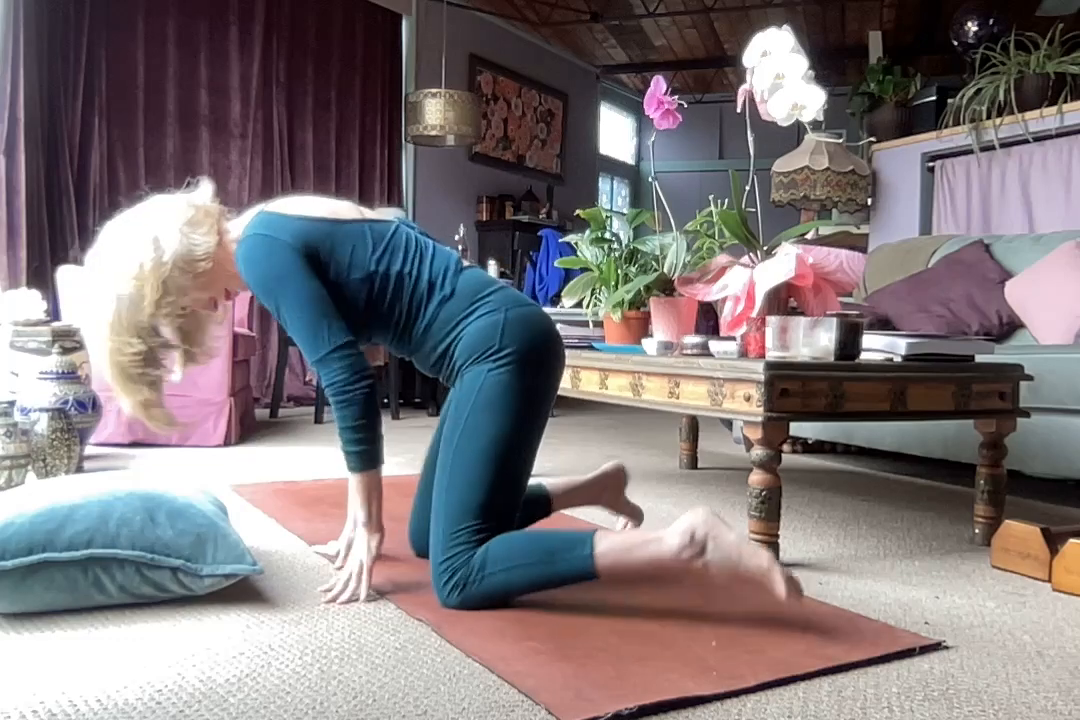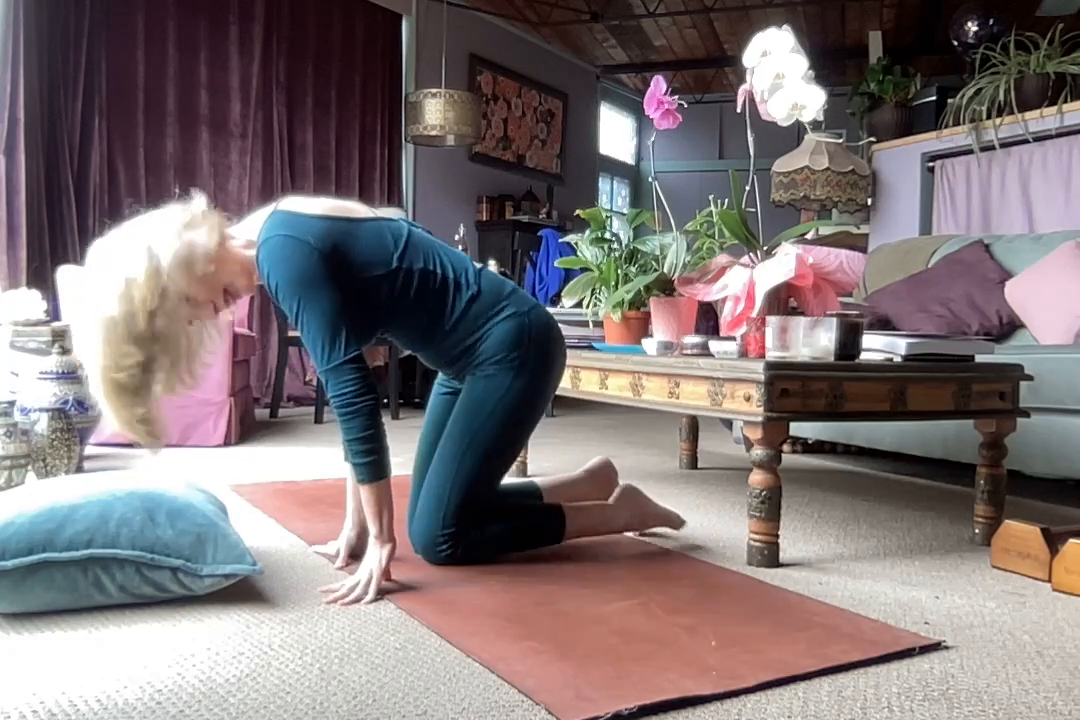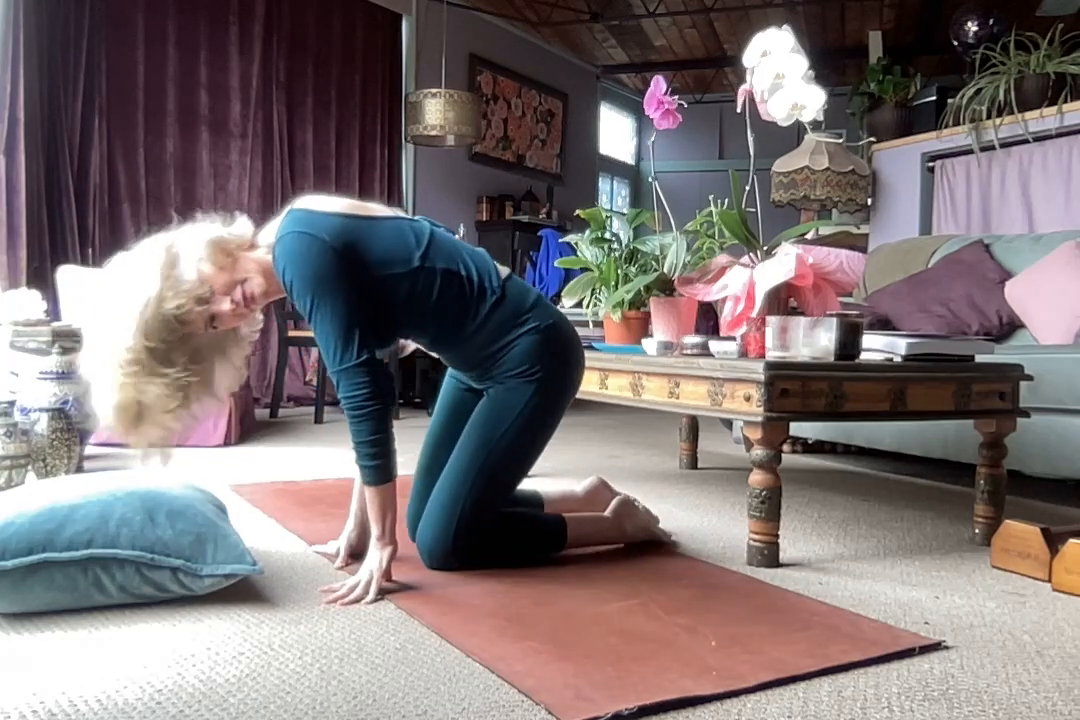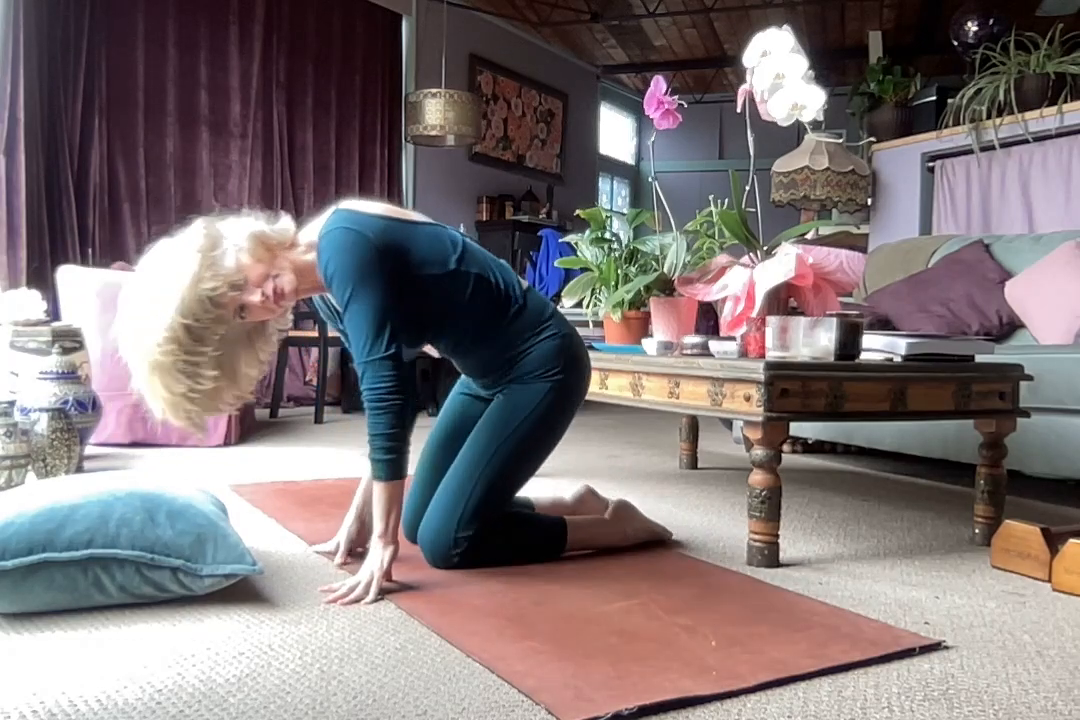
dt=0.4s
person 1, frame 1
left shoulder: (259, 249)
right shoulder: (291, 233)
left elbow: (347, 380)
right elbow: (353, 372)
left wrist: (368, 530)
right wrist: (359, 521)
left hip: (500, 346)
right hip: (504, 340)
left knee: (462, 577)
right knee: (429, 533)
left ankle: (685, 541)
right ankle: (594, 484)
person 1, frame 2
left shoulder: (282, 253)
right shoulder: (283, 244)
left elbow: (352, 391)
right elbow: (352, 391)
left wrist: (379, 541)
right wrist: (358, 521)
left hip: (510, 347)
right hip: (472, 356)
left knee: (438, 538)
right knee: (441, 511)
left ankle: (620, 510)
right ankle: (589, 484)
person 1, frame 3
left shoulder: (299, 248)
right shoulder: (297, 269)
left elbow: (363, 392)
right elbow: (369, 394)
left wrist: (380, 543)
right wrist: (362, 523)
left hip: (530, 354)
right hip: (480, 360)
left knee: (446, 543)
right knee: (429, 516)
left ankle: (617, 522)
right ankle: (587, 497)
person 1, frame 4
left shoulder: (342, 244)
right shoulder: (326, 295)
left elbow: (386, 391)
right elbow: (389, 396)
left wrist: (383, 543)
right wrist: (362, 515)
left hip: (540, 364)
right hip: (489, 372)
left knee: (446, 542)
right knee: (419, 519)
left ankle: (616, 526)
right ankle: (575, 505)
